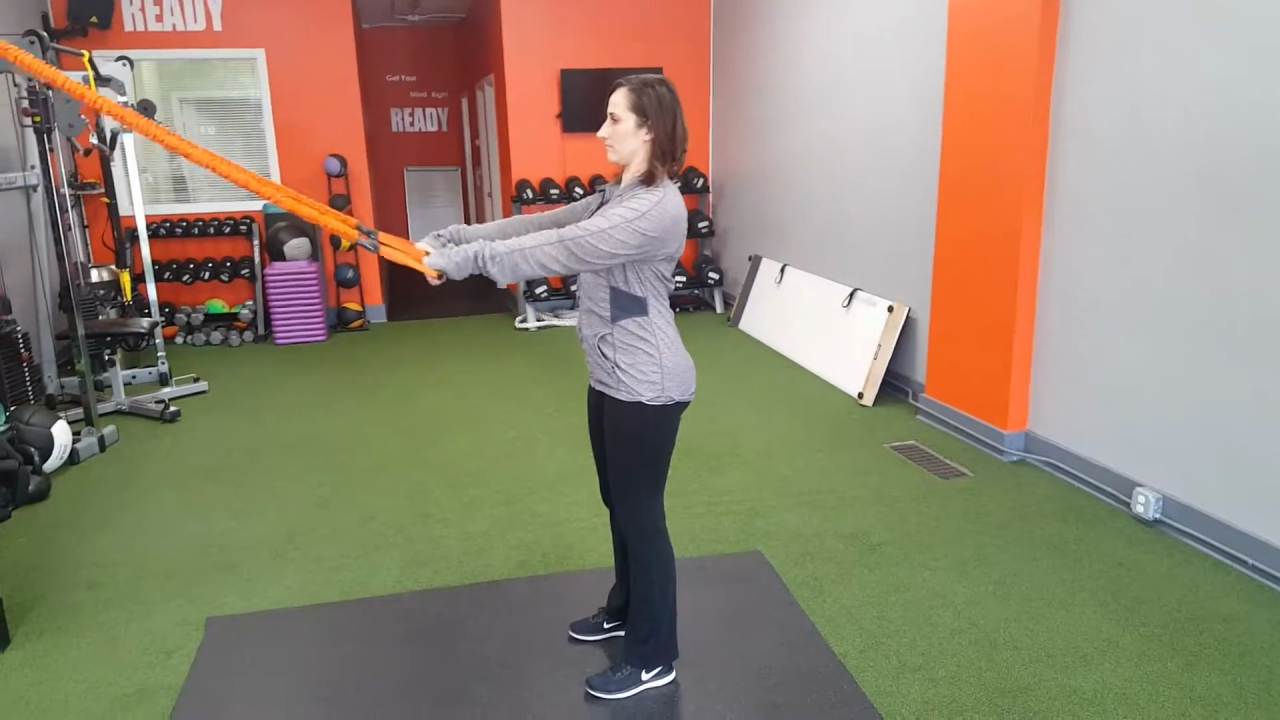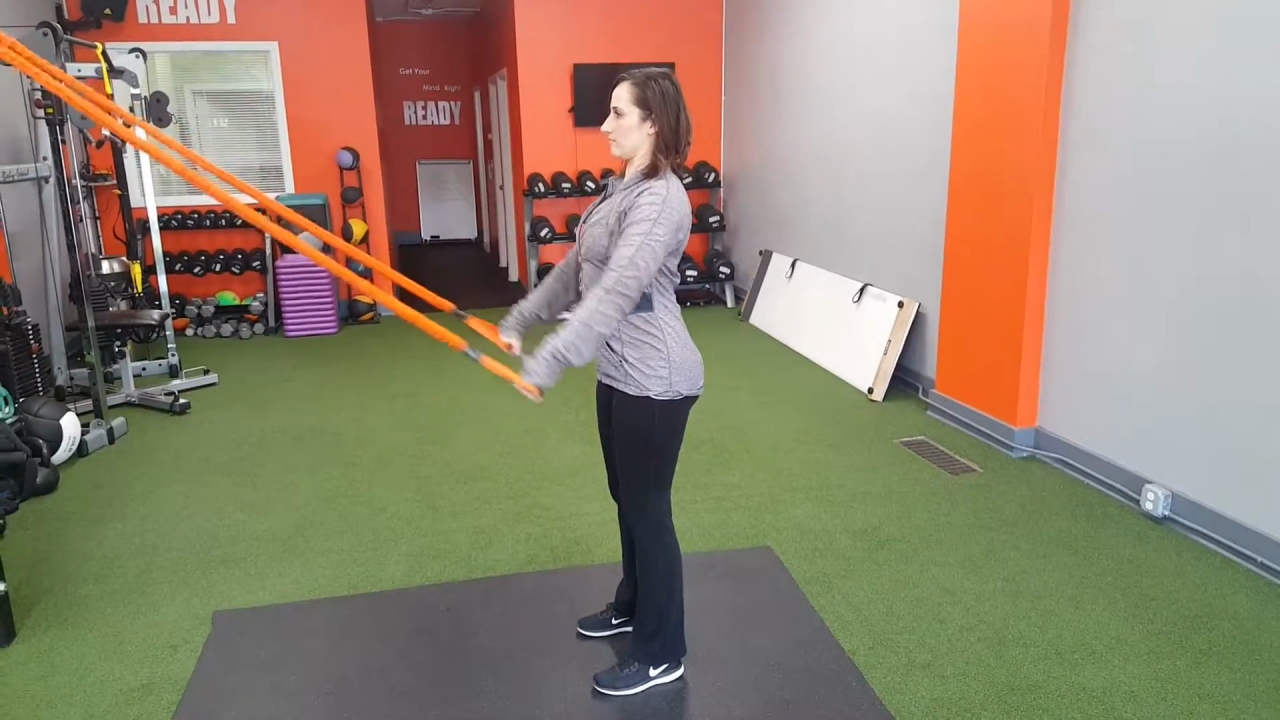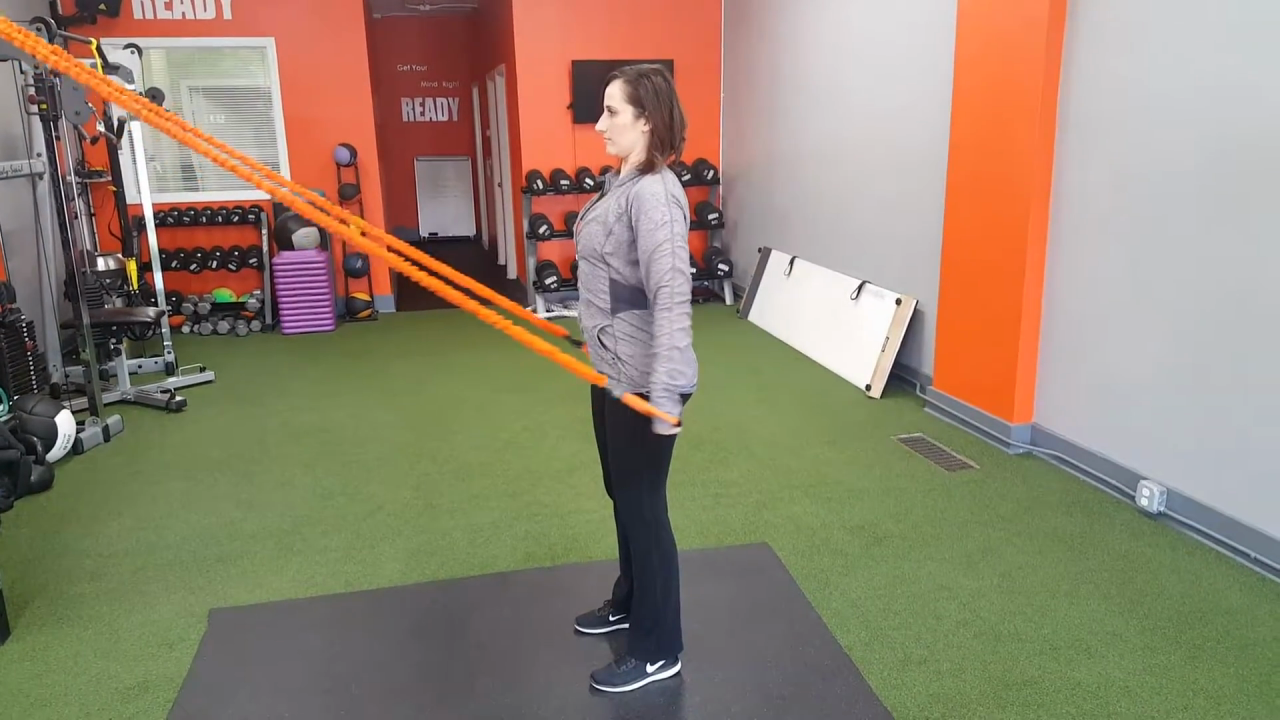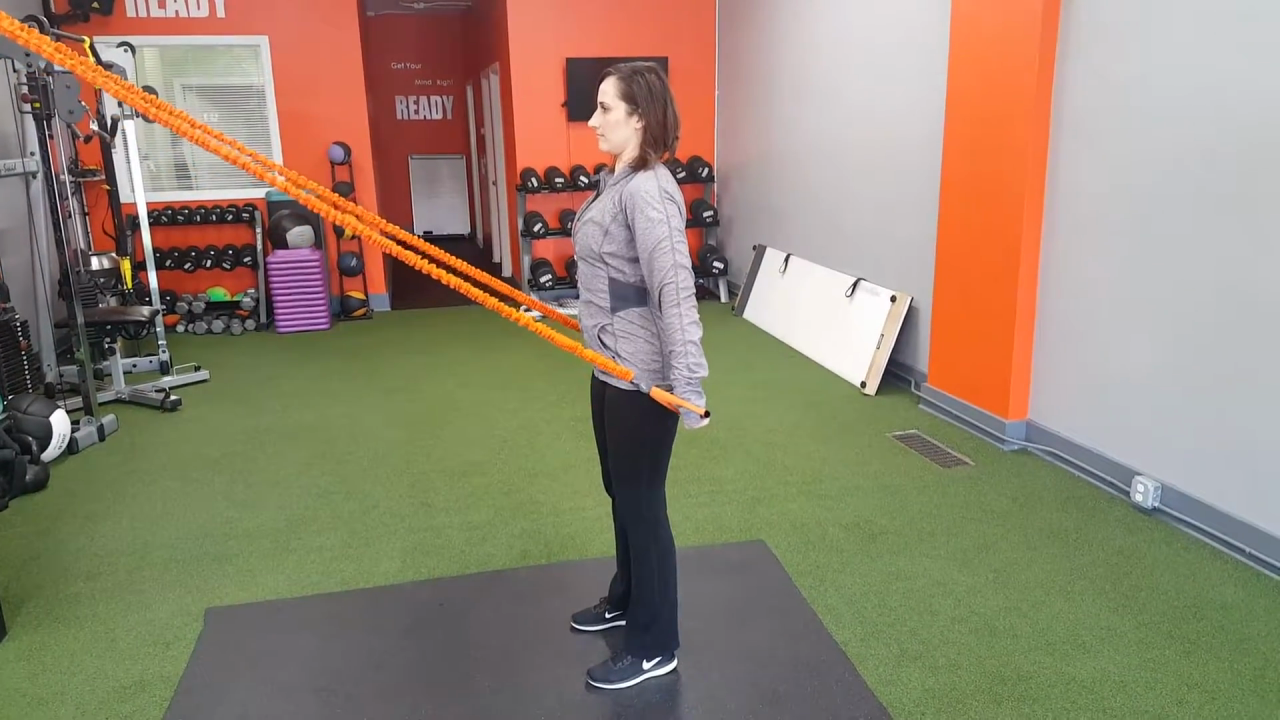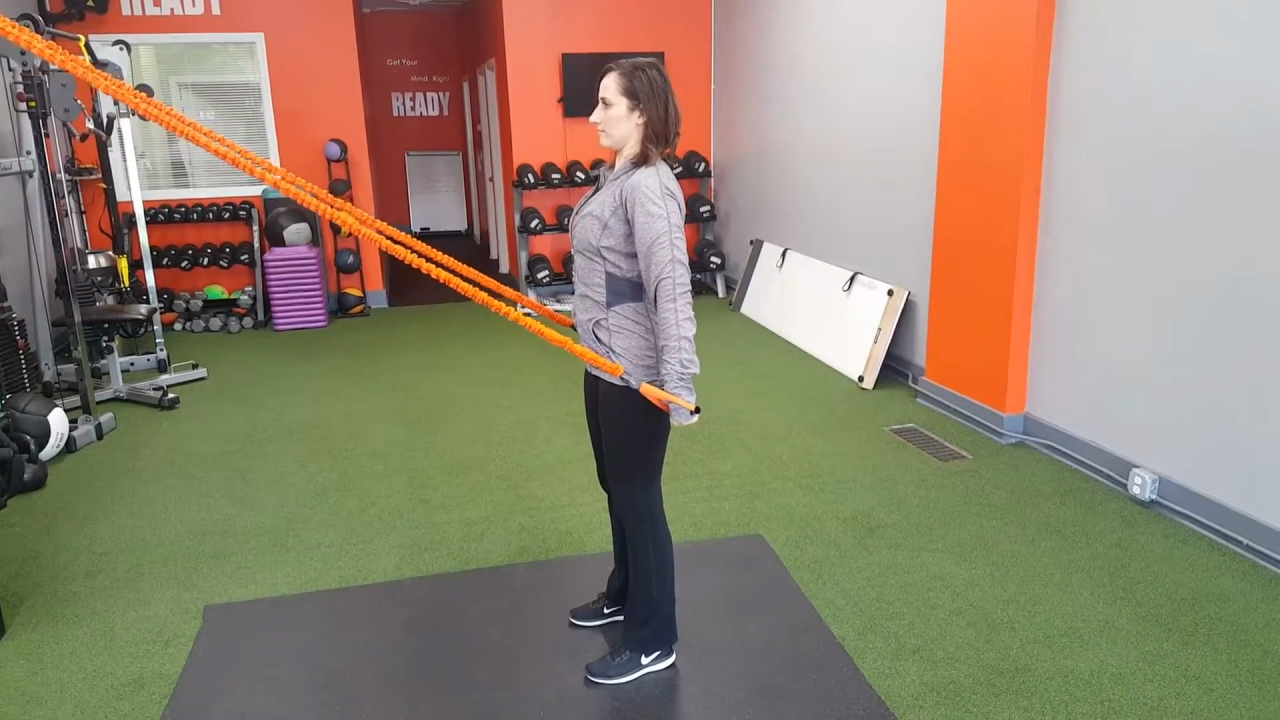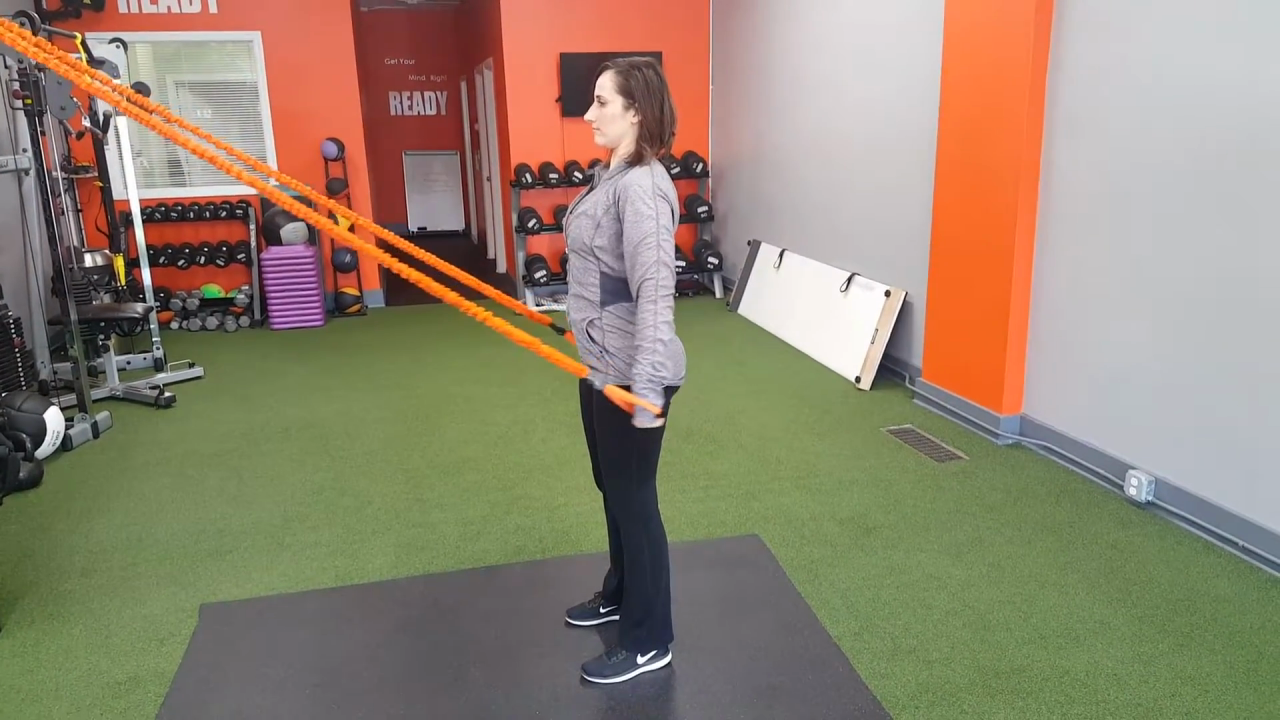
dt=0.5s
person 1, frame 1
left shoulder: (658, 208)
right shoulder: (617, 197)
left elbow: (563, 248)
right elbow: (543, 224)
left wrist: (464, 260)
right wrist: (451, 237)
left hip: (647, 386)
right hip: (612, 378)
left knee: (640, 513)
right knee: (618, 504)
left ankle: (653, 657)
right ankle: (624, 608)
person 1, frame 2
left shoulder: (660, 199)
right shoulder: (624, 189)
left elbow: (617, 291)
right elbow: (577, 267)
left wrist: (549, 359)
right wrist: (521, 319)
left hip: (654, 382)
right hip: (621, 374)
left knee: (648, 508)
right knee: (627, 499)
left ankle: (662, 655)
right ankle: (634, 604)
person 1, frame 3
left shoulder: (653, 195)
right shoulder: (621, 184)
left elbow: (671, 298)
left wrist: (666, 392)
left hip: (644, 379)
right hip: (614, 369)
left knee: (642, 504)
right knee: (622, 495)
left ankle: (658, 650)
right ankle: (629, 600)
person 1, frame 4
left shoulder: (647, 190)
right shoulder: (617, 180)
left elbow: (675, 289)
left wrist: (688, 384)
left hip: (643, 377)
right hip: (612, 368)
left knee: (641, 502)
right knee: (620, 492)
left ankle: (654, 647)
right ankle: (626, 598)
person 1, frame 5
left shoulder: (647, 187)
right shoulder: (616, 176)
left elbow: (672, 286)
left wrist: (678, 382)
right wrist: (587, 323)
left hip: (636, 373)
right hip: (606, 362)
left knee: (638, 498)
right knee: (616, 488)
left ankle: (653, 642)
right ankle: (625, 592)
person 1, frame 6
left shoulder: (642, 187)
right shoulder: (613, 175)
left elbow: (654, 290)
left wrist: (646, 384)
right wrist: (582, 330)
left hip: (632, 373)
right hip: (603, 363)
left knee: (633, 498)
right knee: (612, 487)
left ankle: (649, 642)
right ankle: (620, 592)
